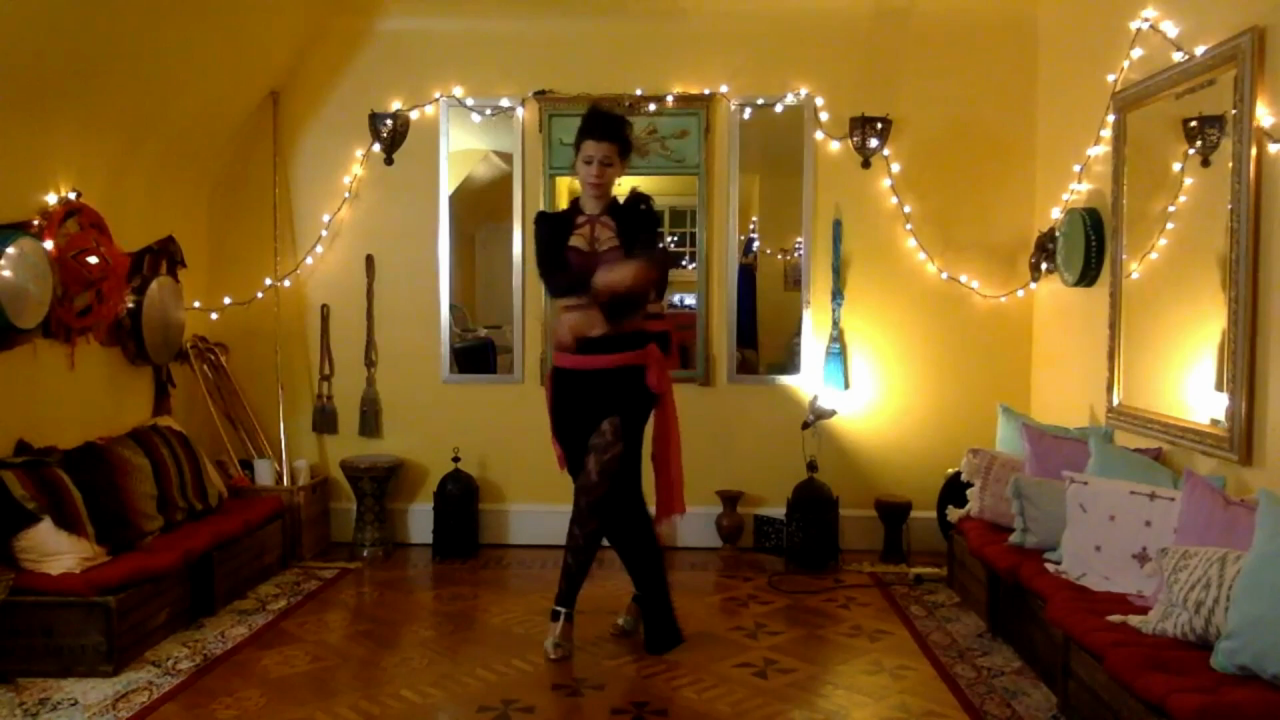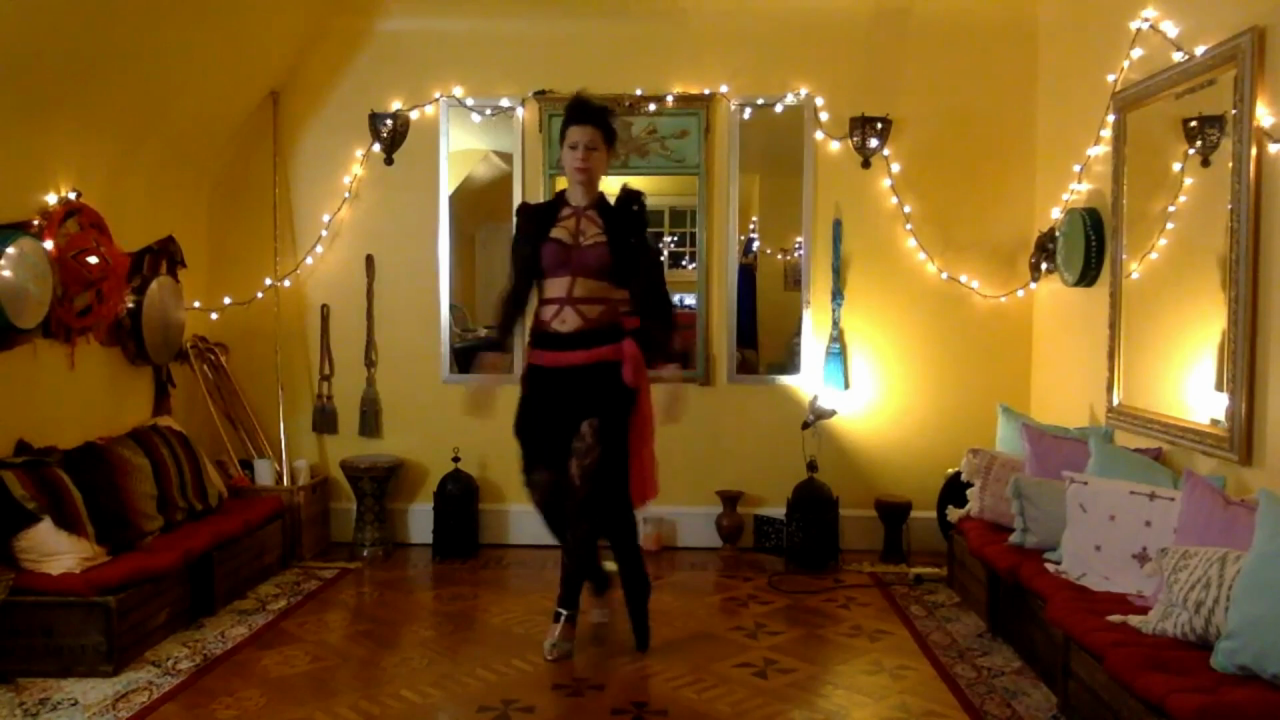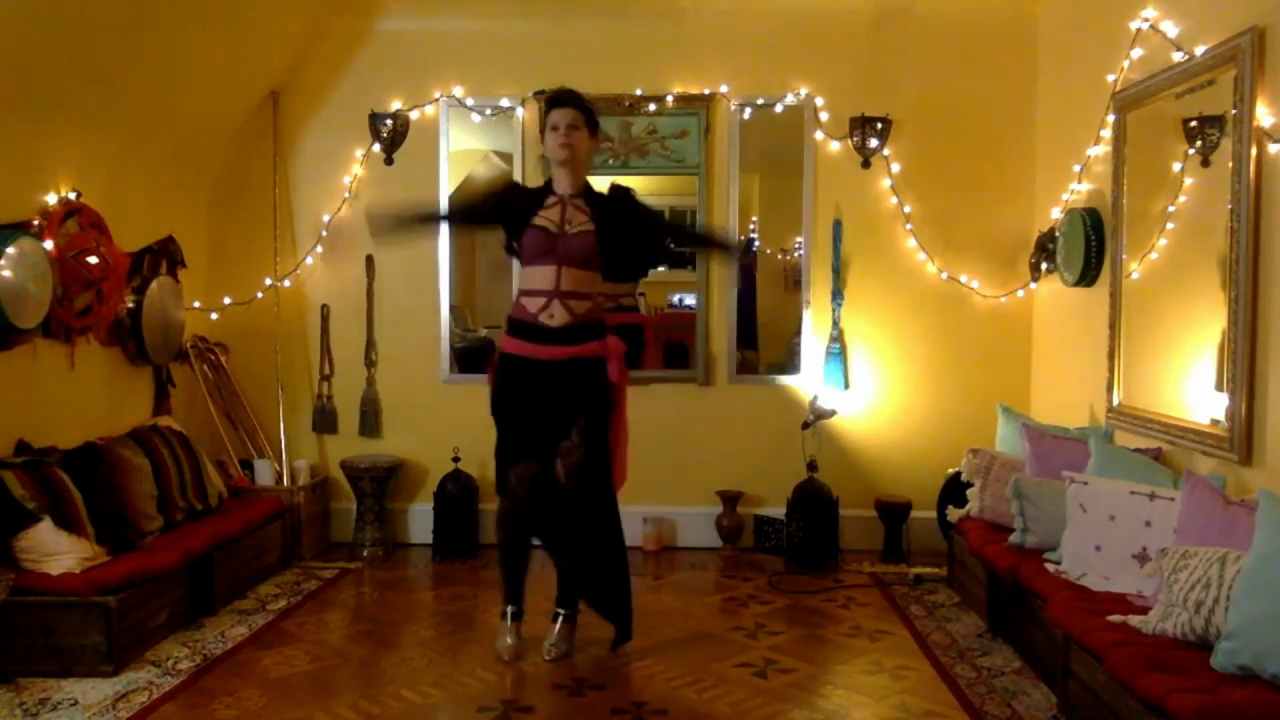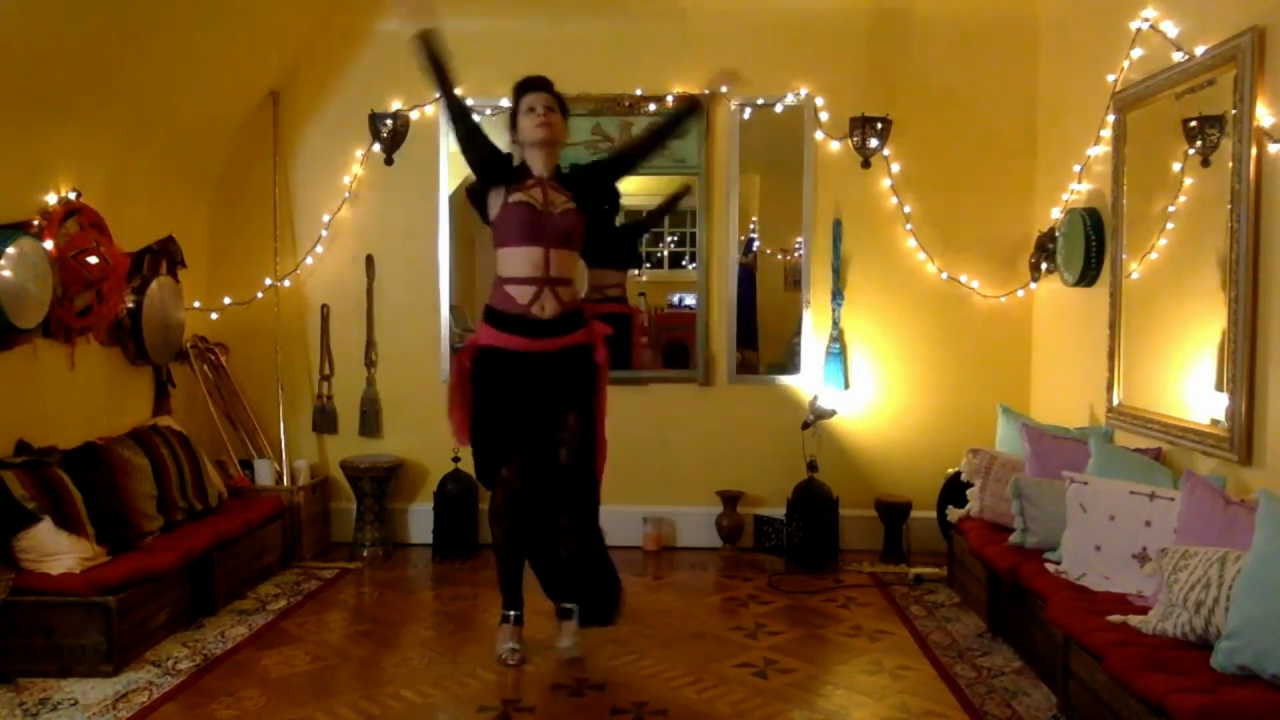
dt=0.2s
person 1, frame 1
left shoulder: (639, 221)
right shoulder: (551, 226)
left elbow: (648, 288)
right elbow: (558, 282)
left wrist: (603, 311)
right wrist: (606, 282)
left hip: (625, 366)
right hip: (573, 371)
left knee: (598, 489)
right knee: (611, 491)
left ankle: (563, 612)
right ankle: (648, 599)
person 1, frame 2
left shoulder: (627, 219)
right shoulder: (533, 218)
left elbow: (655, 297)
right elbow: (517, 292)
left wrist: (662, 365)
left hip: (604, 365)
right hip: (546, 366)
left knee: (586, 487)
right knee: (548, 488)
left ankle: (565, 614)
right ankle: (596, 576)
person 1, frame 3
left shoulder: (611, 208)
right shoulder: (518, 202)
left elbow: (675, 233)
right elbow: (459, 213)
left wrist: (736, 251)
right wrist: (389, 223)
left hip: (581, 360)
right hip: (523, 358)
left knee: (573, 488)
right knee: (517, 486)
left ankle: (566, 615)
right ankle: (511, 612)
person 1, frame 4
left shoulder: (580, 185)
right shoulder: (497, 176)
left elbow: (642, 148)
right elbow: (458, 114)
left wrist: (698, 103)
right wrist: (426, 44)
left hip: (566, 348)
right hip: (504, 348)
left knee: (566, 482)
right knee: (508, 482)
left ankle: (576, 609)
right ankle: (511, 616)
